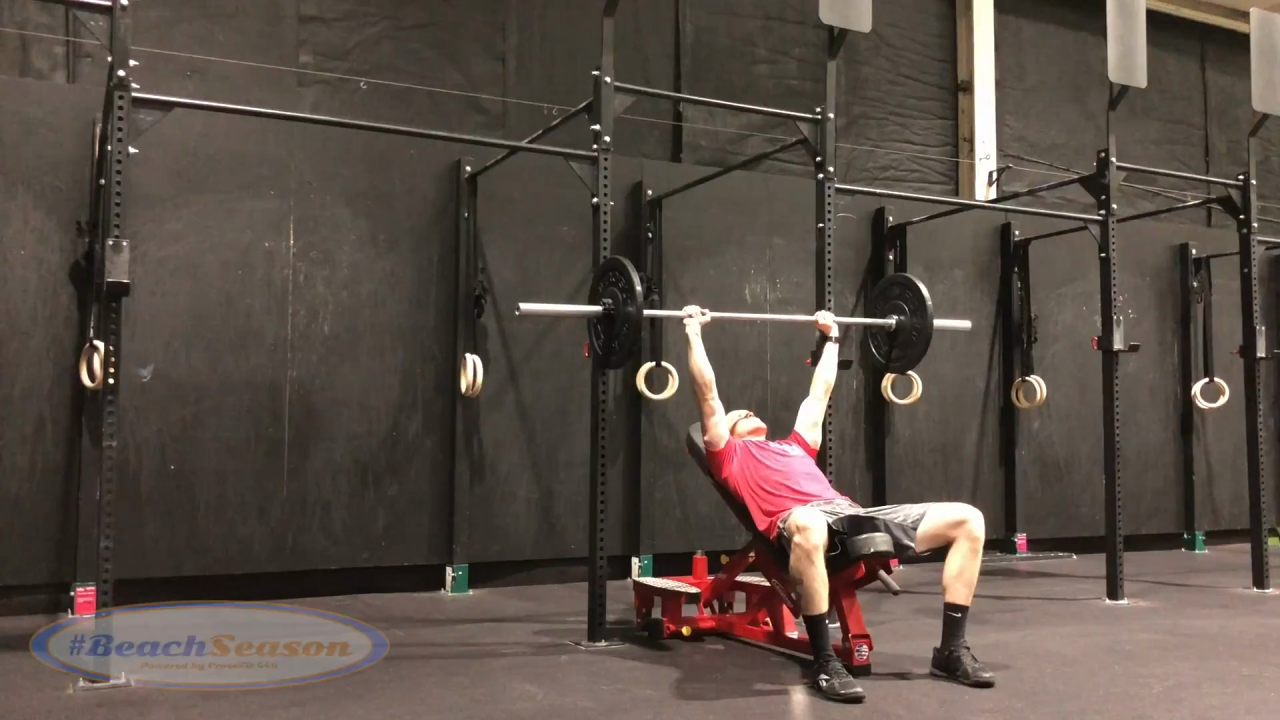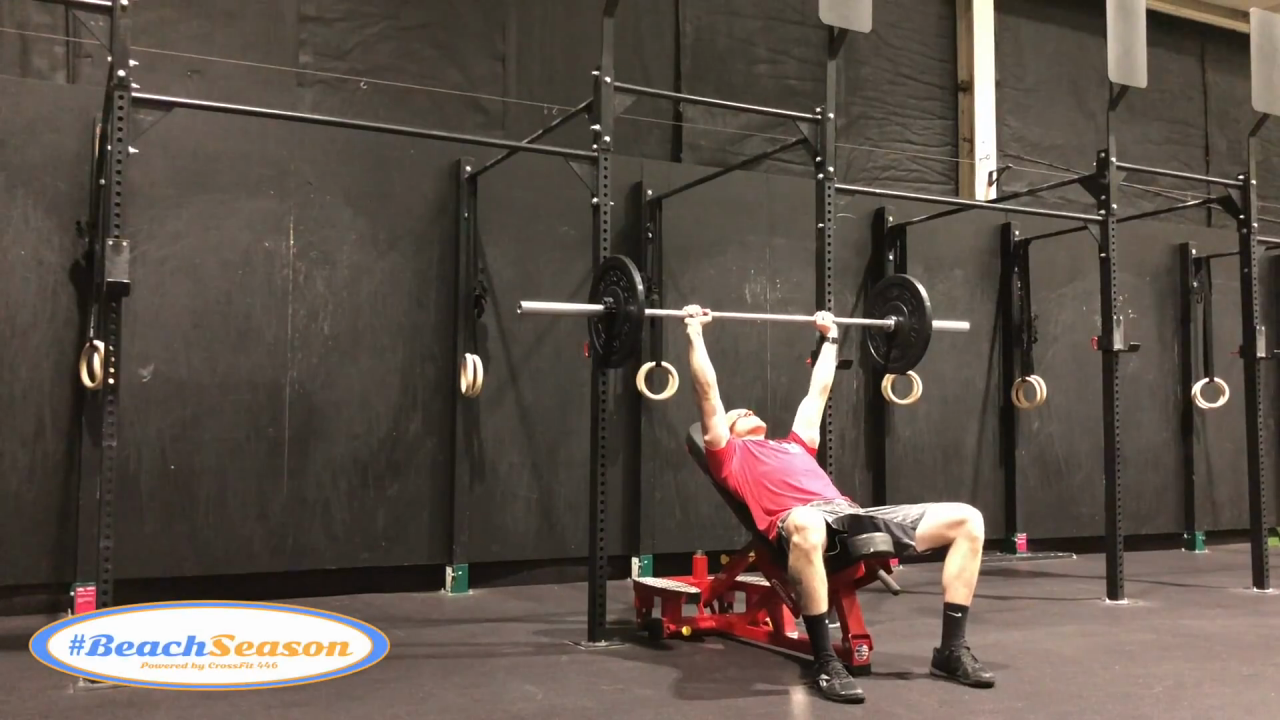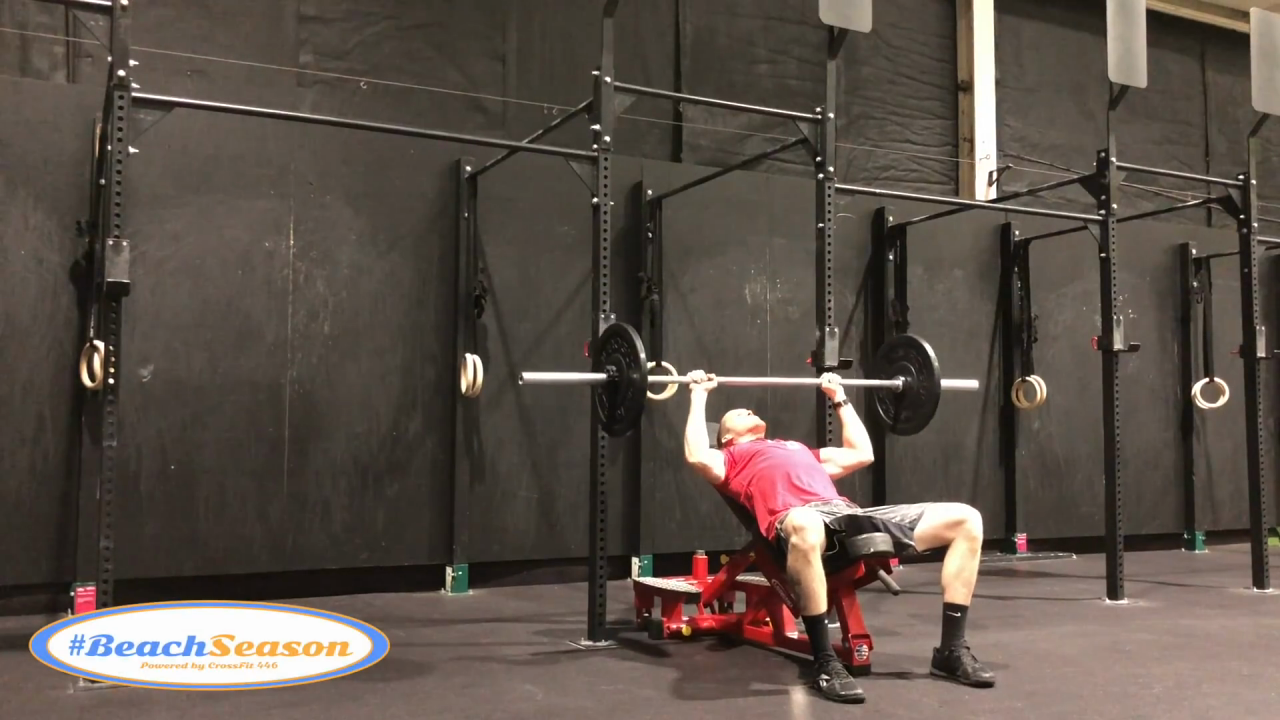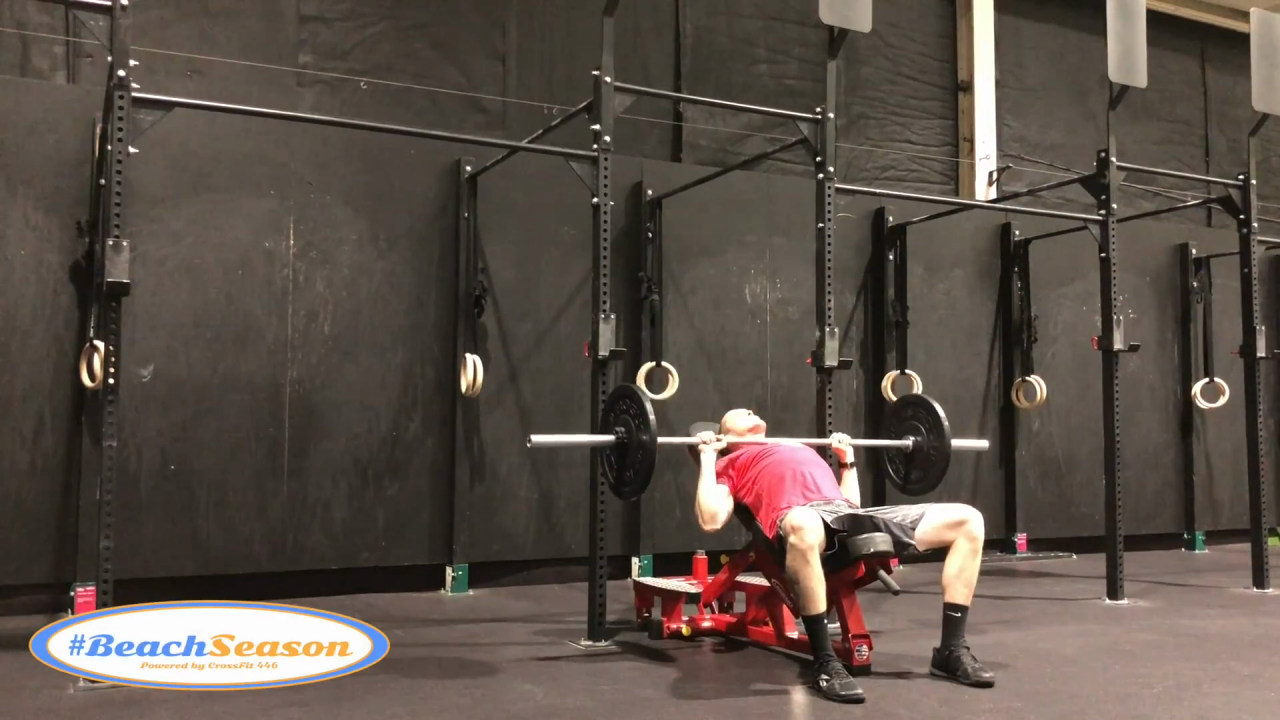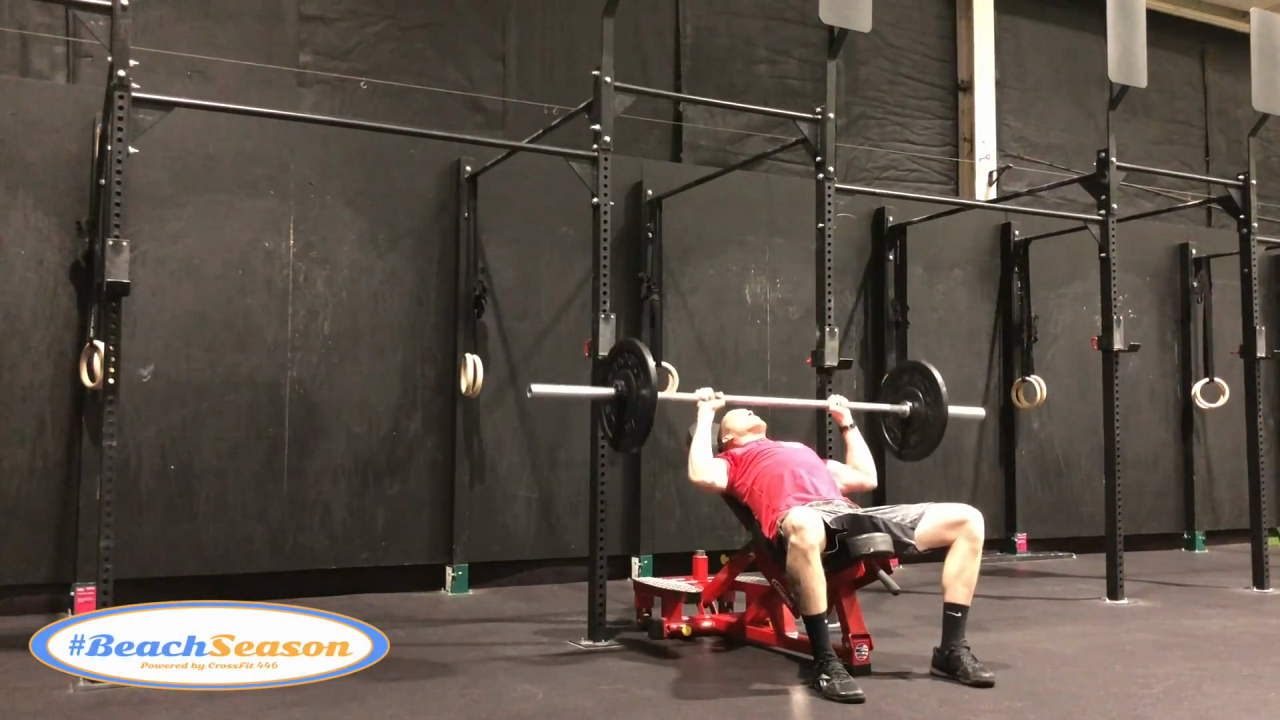
dt=1s
person 1, frame 1
left shoulder: (795, 446)
right shoulder: (730, 455)
left elbow: (820, 393)
right elbow: (707, 394)
left wrist: (832, 336)
right wrist: (694, 333)
left hip: (853, 514)
right hip: (802, 520)
left knee: (968, 520)
right knee: (808, 526)
left ankle: (952, 650)
right ankle: (825, 662)
person 1, frame 2
left shoulder: (795, 444)
right shoulder: (729, 454)
left elbow: (818, 392)
right elbow: (707, 393)
left wrist: (830, 336)
right wrist: (695, 332)
left hip: (852, 515)
right hip: (802, 521)
left knee: (967, 521)
right knee: (806, 527)
left ankle: (952, 650)
right ankle: (826, 662)
person 1, frame 3
left shoulder: (799, 449)
right shoulder: (730, 459)
left elbow: (862, 454)
right elbow: (699, 457)
left wrist: (839, 399)
right wrist: (699, 395)
left hip: (852, 514)
right hip: (800, 519)
left knee: (966, 520)
right knee: (805, 526)
left ankle: (952, 650)
right ankle: (825, 662)
person 1, frame 4
left shoulder: (803, 451)
right shoulder: (730, 464)
right elbow: (711, 521)
left wrist: (846, 459)
right wrist: (707, 457)
left hip: (851, 516)
right hip: (803, 518)
left knee: (967, 521)
right knee: (804, 526)
left ankle: (952, 651)
right ankle: (825, 662)
person 1, frame 5
left shoulder: (801, 450)
right shoulder: (732, 461)
left elbow: (866, 477)
right elbow: (701, 475)
left wrist: (846, 421)
right wrist: (706, 413)
left hip: (851, 514)
right hip: (804, 518)
left knee: (967, 520)
right knee: (805, 525)
left ankle: (952, 650)
right ankle: (826, 662)
